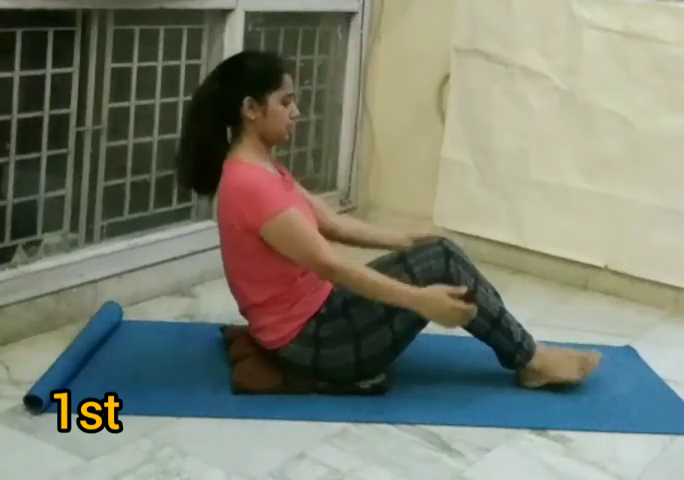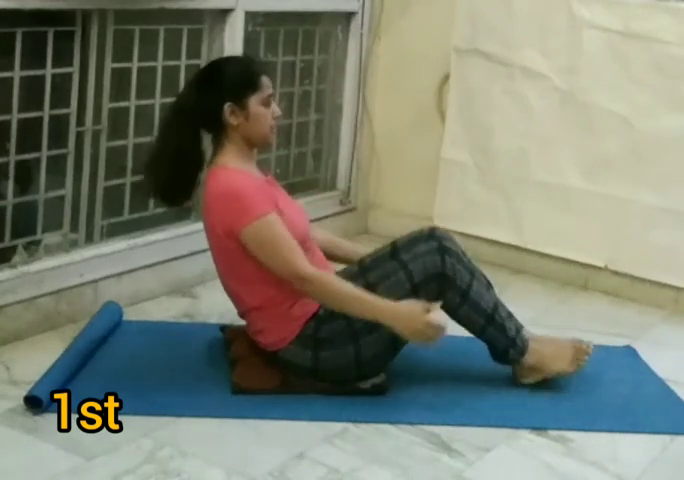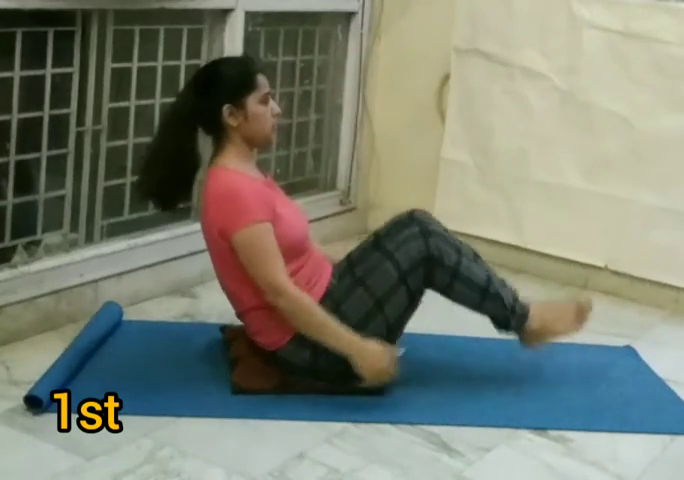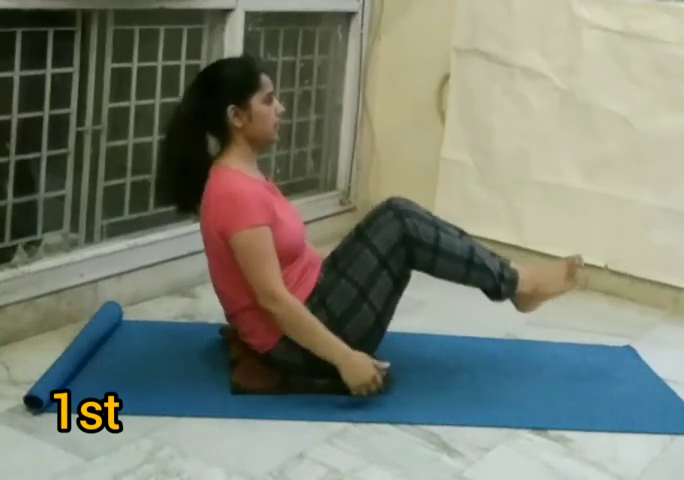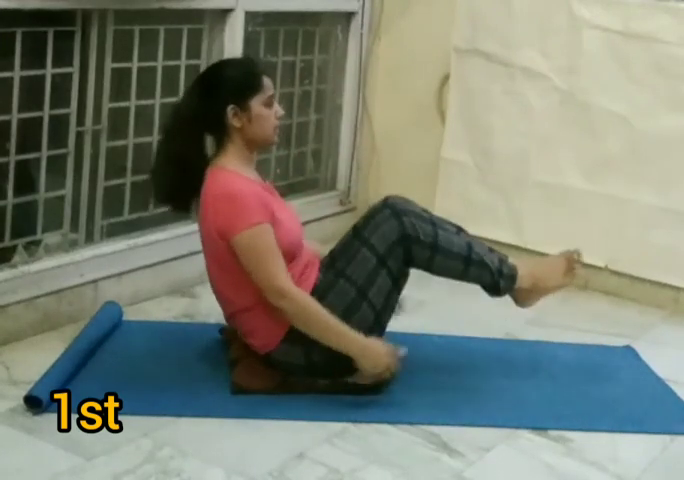
dt=0.3s
person 1, frame 1
left shoulder: (262, 169)
right shoulder: (249, 185)
left elbow: (331, 223)
right elbow: (327, 264)
left wrist: (405, 241)
right wrist: (419, 299)
left hip: (320, 311)
right hip: (311, 340)
left knee: (438, 252)
right knee: (442, 265)
left ankle: (521, 351)
right ankle: (528, 360)
person 1, frame 2
left shoulder: (242, 174)
right shoulder: (234, 190)
left elbow: (305, 235)
right elbow: (303, 276)
left wrist: (381, 258)
right wrist: (391, 313)
left hip: (315, 314)
right hip: (310, 342)
left knee: (431, 241)
right knee: (436, 258)
left ankle: (514, 343)
right ankle: (523, 354)
person 1, frame 3
left shoulder: (241, 174)
right shoulder: (235, 191)
right elbow: (278, 292)
left wrist: (362, 268)
right wrist: (356, 347)
left hip: (319, 301)
right hip: (307, 340)
left knee: (414, 227)
right knee: (422, 242)
left ankle: (519, 314)
right ankle: (525, 321)
person 1, frame 4
left shoulder: (239, 176)
right shoulder: (235, 193)
right elbow: (272, 297)
left wrist: (360, 285)
right wrist: (345, 358)
left hip: (311, 306)
right hip: (298, 343)
left knee: (397, 217)
right knee: (397, 222)
left ankle: (507, 280)
right ankle: (514, 284)
person 1, frame 5
left shoulder: (237, 177)
right shoulder: (232, 192)
right elbow: (280, 293)
left wrist: (376, 264)
right wrist: (359, 345)
left hip: (308, 312)
right hip: (299, 341)
left knee: (392, 216)
right knee: (395, 222)
left ankle: (507, 275)
right ankle: (514, 280)
